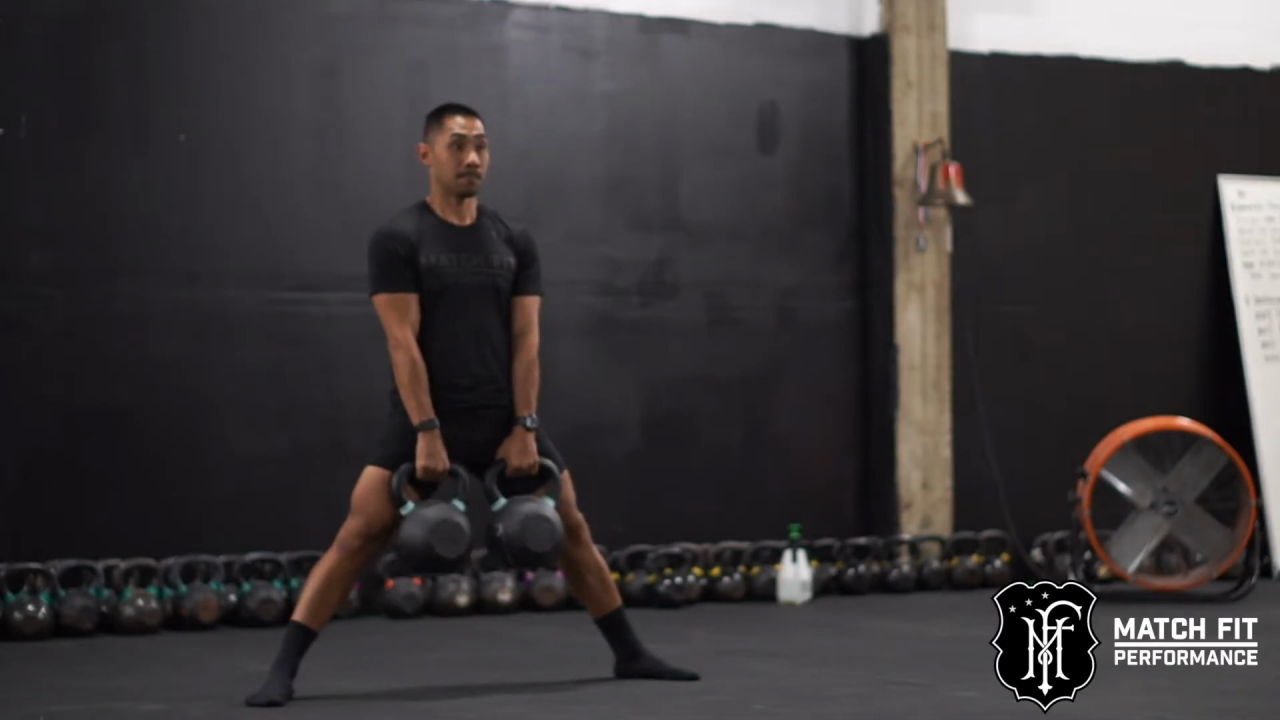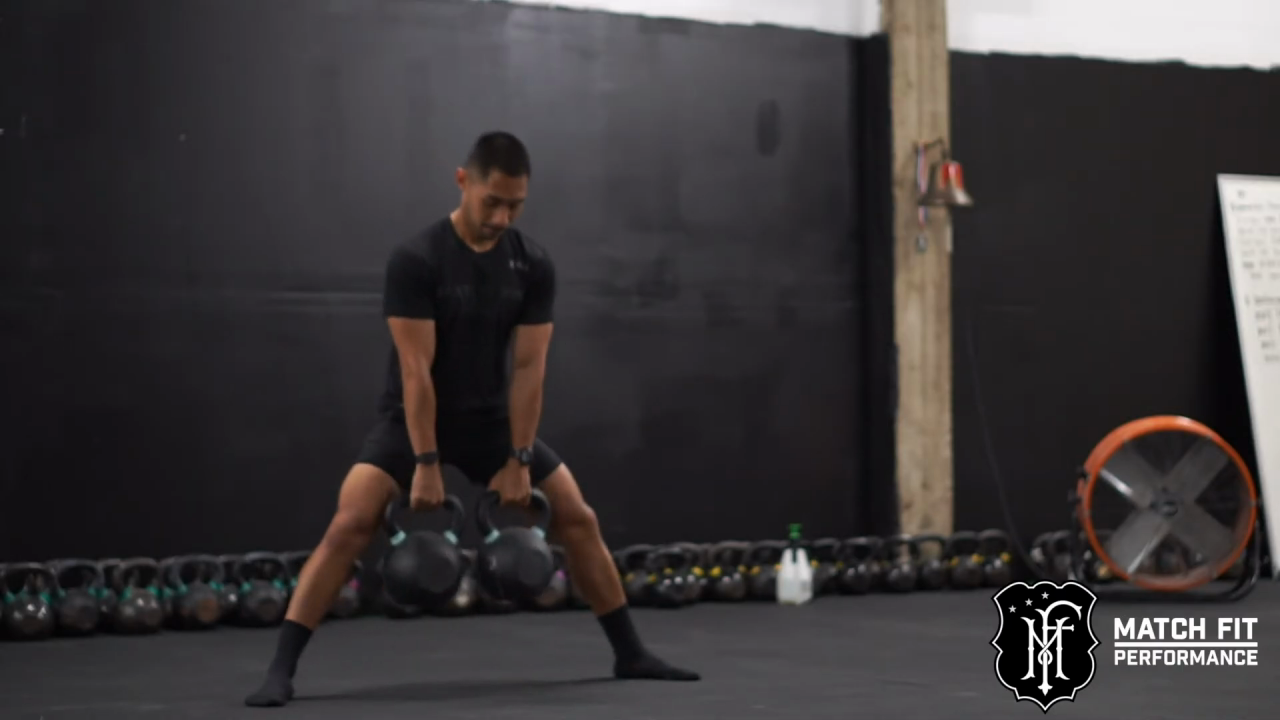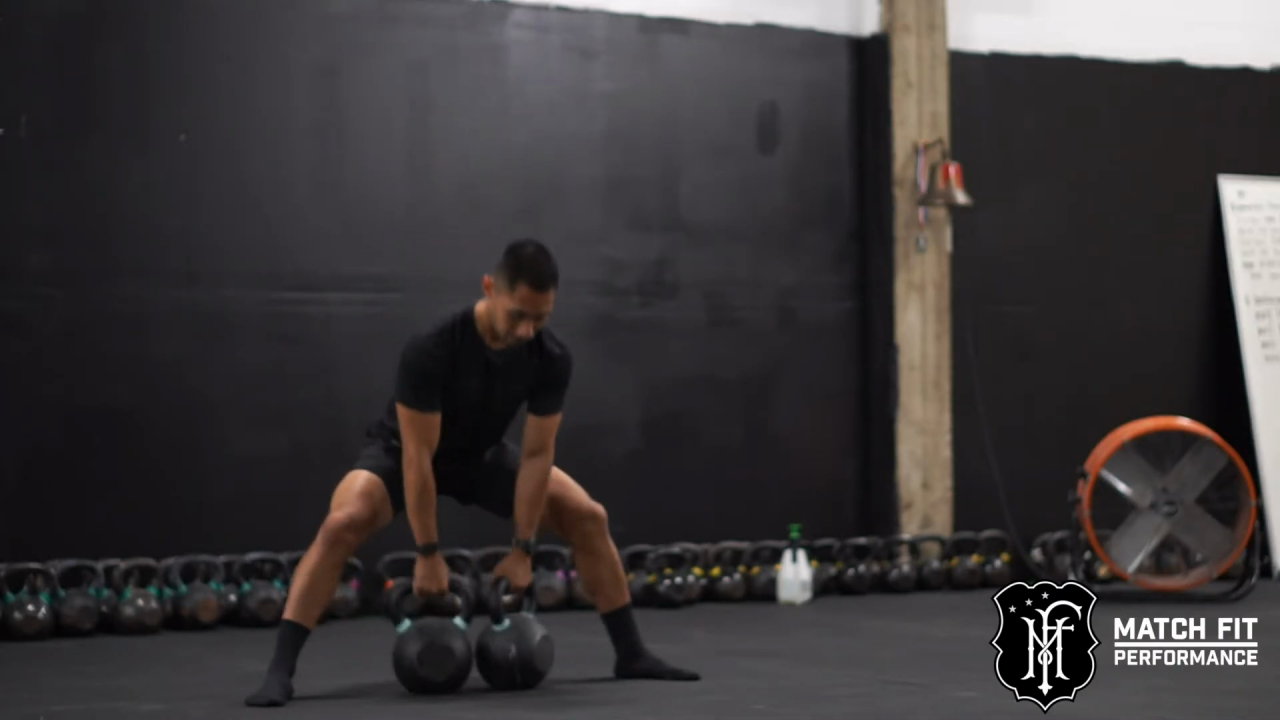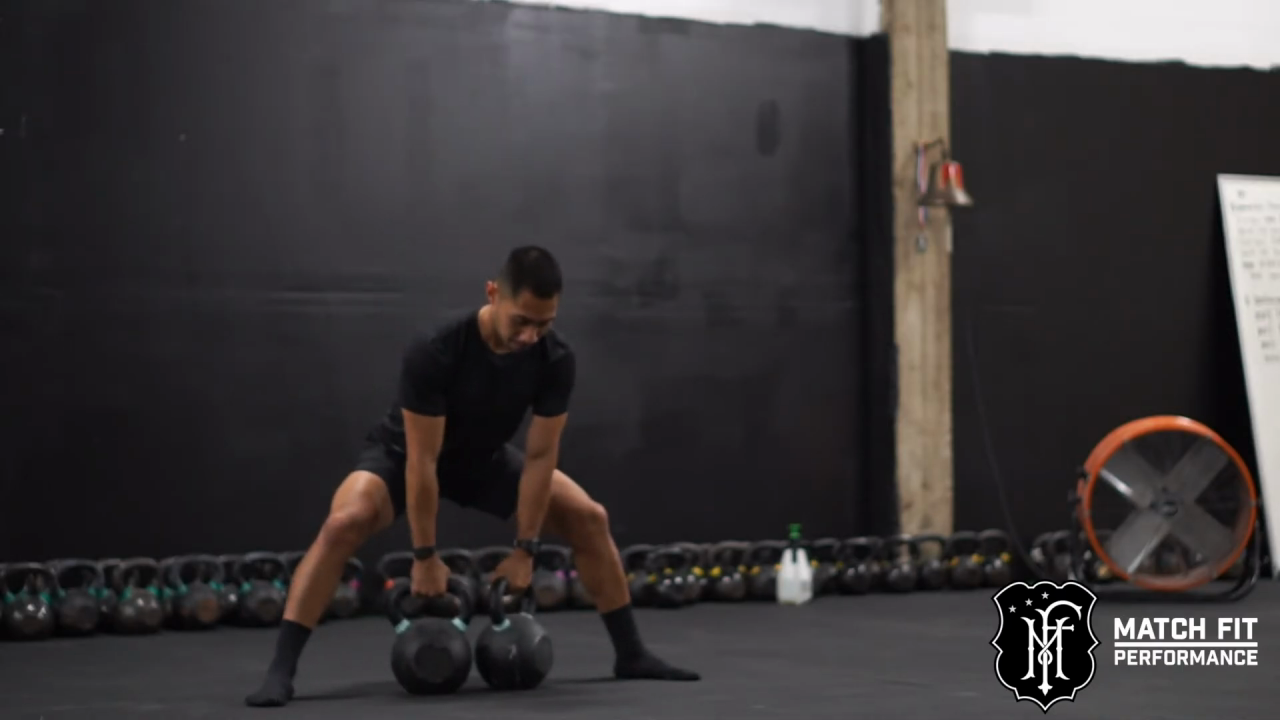
dt=0.5s
person 1, frame 1
left shoulder: (515, 243)
right shoulder: (398, 238)
left elbow: (525, 341)
right elbow: (403, 343)
left wrist: (524, 429)
right wrist: (427, 433)
left hip: (502, 419)
right hip: (424, 420)
left knee: (572, 531)
right knee: (358, 537)
left ankle: (631, 654)
right ankle: (282, 671)
person 1, frame 2
left shoulder: (534, 266)
right shoulder: (416, 260)
left elbow: (528, 367)
right elbow: (416, 370)
left wrist: (519, 461)
right wrist: (426, 464)
left hip: (492, 421)
right hip: (413, 420)
left knee: (579, 521)
right knee: (349, 527)
left ankle: (631, 653)
right ankle: (280, 670)
person 1, frame 3
left shoulder: (552, 358)
right shoulder: (430, 349)
left elbow: (536, 455)
right elbow: (417, 458)
left wrist: (521, 552)
right wrist: (429, 556)
left hip: (483, 456)
right hip: (402, 452)
left knee: (590, 518)
right knee: (343, 524)
left ankle: (632, 654)
right ankle: (280, 671)
person 1, frame 4
left shoulder: (557, 359)
right shoulder: (434, 353)
left elbow: (541, 457)
right elbow: (422, 462)
left wrist: (524, 551)
right wrist: (426, 558)
left hip: (485, 458)
right hip: (402, 453)
left knee: (590, 518)
right knee: (343, 524)
left ankle: (631, 654)
right ankle: (281, 670)
